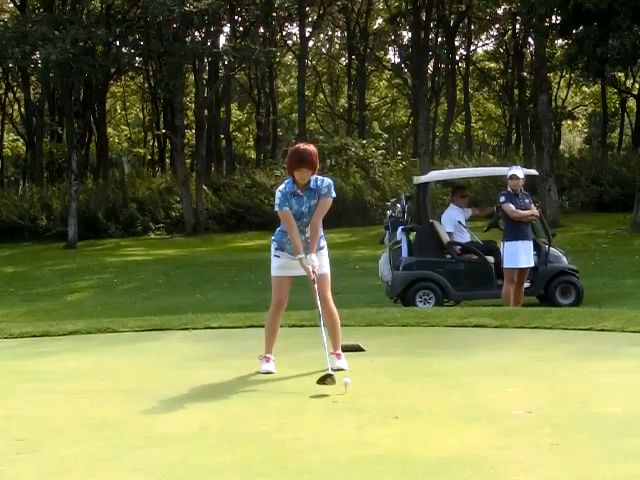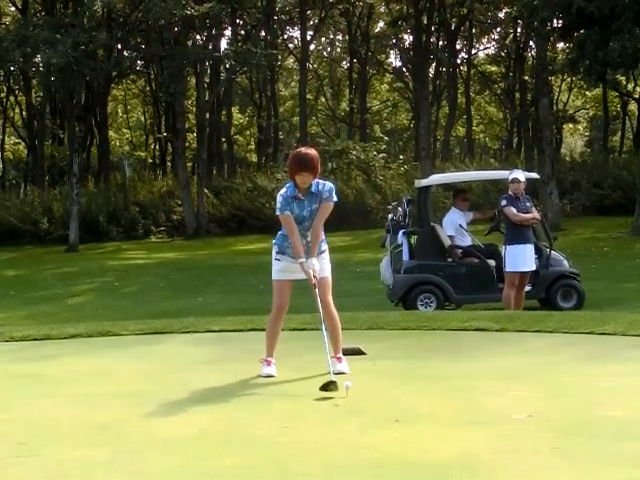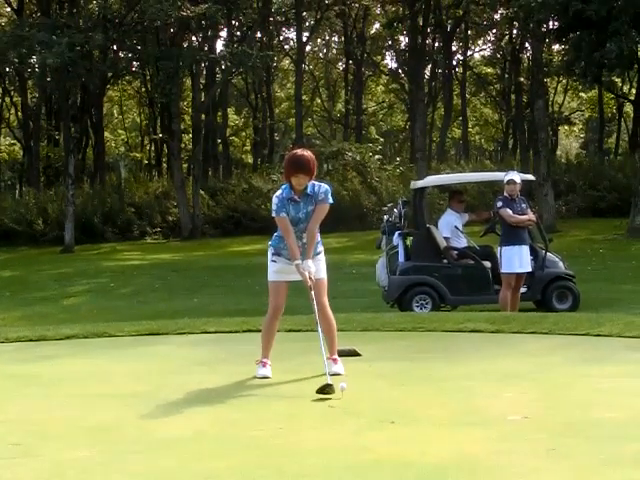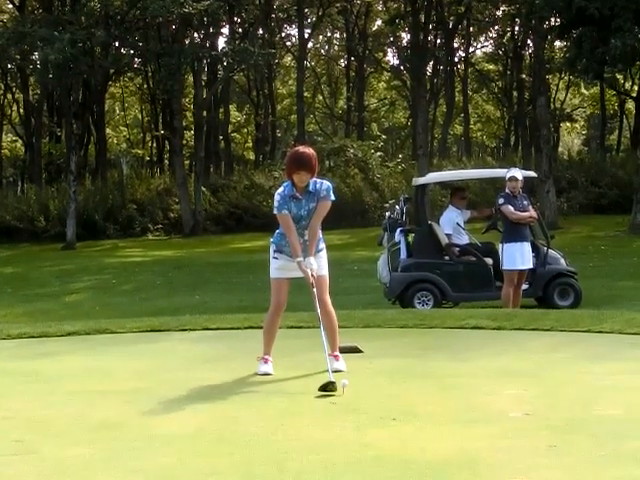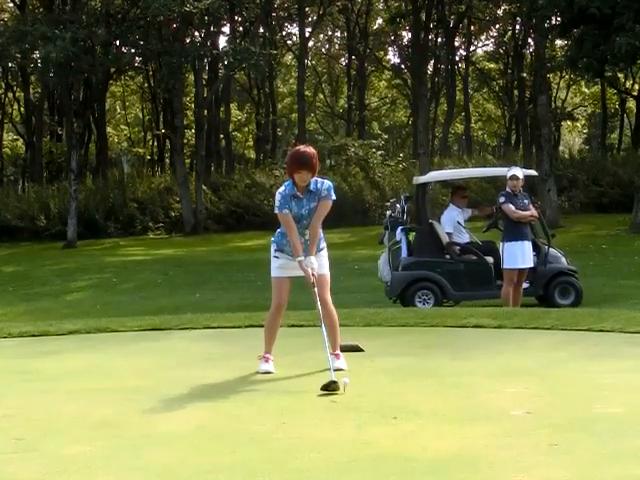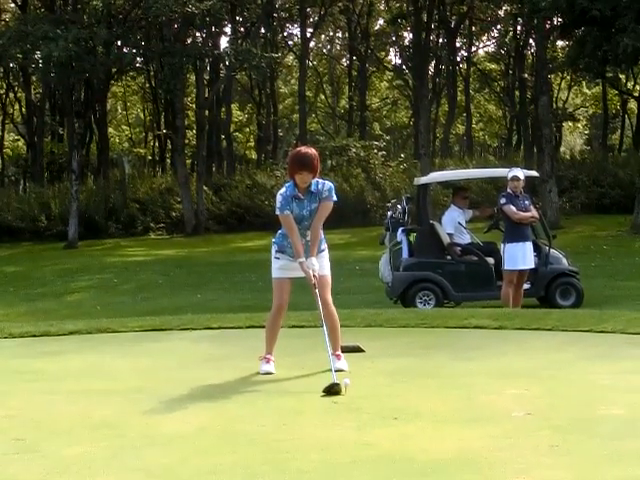
dt=0.5s
person 1, frame 1
left shoulder: (325, 185)
right shoulder: (283, 192)
left elbow: (316, 222)
right elbow: (292, 229)
left wrist: (311, 255)
right wrist: (302, 259)
left hip: (316, 247)
right hip: (285, 250)
left knee: (325, 299)
right knee: (278, 302)
left ankle: (338, 353)
right ankle: (267, 356)
person 1, frame 2
left shoulder: (326, 189)
right shoulder: (284, 196)
left elbow: (317, 226)
right elbow: (293, 233)
left wrist: (312, 259)
right wrist: (303, 264)
left hip: (317, 251)
right hip: (286, 254)
left knee: (327, 303)
right knee: (279, 306)
left ankle: (338, 356)
right ankle: (268, 359)
person 1, frame 3
left shoulder: (322, 191)
right shoulder: (280, 198)
left elbow: (313, 228)
right elbow: (289, 235)
left wrist: (308, 261)
right wrist: (299, 265)
left hip: (313, 253)
right hip: (282, 255)
left knee: (322, 305)
right knee: (275, 308)
left ankle: (334, 357)
right ankle: (264, 360)
person 1, frame 4
left shoulder: (324, 188)
right shoulder: (282, 195)
left elbow: (314, 225)
right elbow: (290, 232)
left wrist: (310, 258)
right wrist: (301, 263)
left hip: (315, 250)
right hip: (284, 252)
left knee: (324, 302)
right knee: (277, 305)
left ankle: (335, 354)
right ankle: (266, 357)
person 1, frame 5
left shoulder: (325, 188)
right shoulder: (283, 194)
left elbow: (315, 224)
right elbow: (292, 232)
left wrist: (311, 258)
right wrist: (301, 262)
left hip: (316, 249)
right hip: (285, 252)
left knee: (325, 301)
right knee: (279, 304)
left ankle: (336, 353)
right ankle: (267, 356)
person 1, frame 6
left shoulder: (326, 189)
right shoulder: (284, 196)
left elbow: (316, 226)
right elbow: (293, 233)
left wrist: (312, 259)
right wrist: (302, 263)
left hip: (317, 250)
right hip: (286, 253)
left knee: (326, 301)
right knee: (279, 305)
left ankle: (337, 354)
right ankle: (267, 357)
person 2, frame 1
left shoulder: (526, 196)
right shoulder: (504, 196)
left elbow: (536, 216)
right elbow: (513, 213)
left wrist: (521, 216)
right wrist: (530, 213)
left hip: (527, 241)
right hip: (511, 242)
left knee: (521, 282)
right knee: (510, 281)
person 2, frame 2
left shoulder: (527, 199)
right shoulder: (505, 199)
left elbow: (537, 219)
right elbow: (515, 216)
left wrist: (522, 219)
right wrist: (531, 216)
left hip: (528, 245)
right hip: (512, 245)
left knee: (522, 286)
right knee: (511, 285)
person 2, frame 3
left shoulder: (523, 201)
right shoulder: (500, 201)
left elbow: (533, 220)
right elbow: (511, 218)
left wrist: (518, 221)
right wrist: (527, 217)
left hip: (524, 246)
right hip: (508, 246)
left knee: (517, 287)
right knee: (507, 286)
person 2, frame 4
left shoulder: (524, 197)
right shoulder: (502, 198)
left elbow: (534, 218)
right elbow: (513, 215)
left wrist: (520, 217)
right wrist: (528, 214)
left hip: (525, 243)
right hip: (510, 244)
left knee: (519, 284)
right knee: (510, 283)
person 2, frame 5
left shoulder: (525, 196)
right shoulder: (503, 196)
left elbow: (535, 216)
right elbow: (514, 214)
left wrist: (521, 216)
right wrist: (529, 213)
left hip: (526, 242)
right hip: (510, 242)
left knee: (520, 282)
right knee: (509, 282)
person 2, frame 6
left shoulder: (526, 197)
right shoulder: (504, 197)
left elbow: (536, 217)
right elbow: (515, 215)
left wrist: (522, 217)
right wrist: (530, 214)
left hip: (526, 243)
right hip: (511, 243)
left knee: (520, 284)
right knee: (509, 282)
